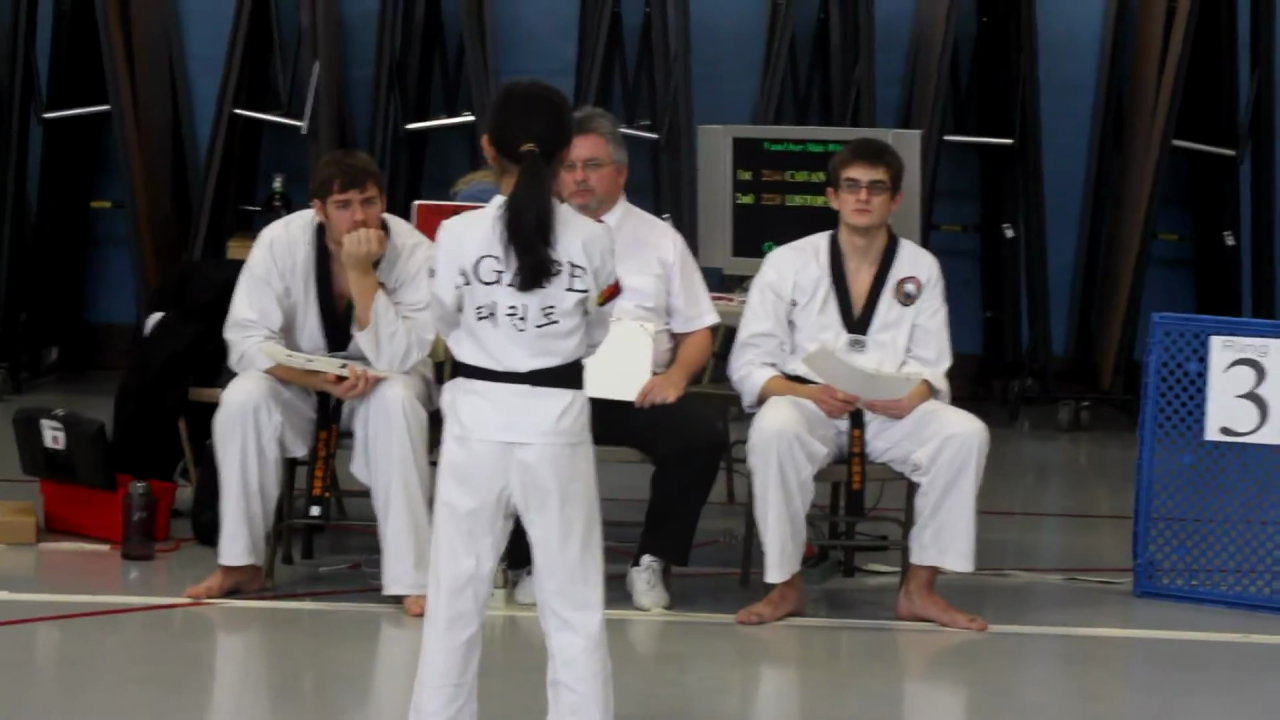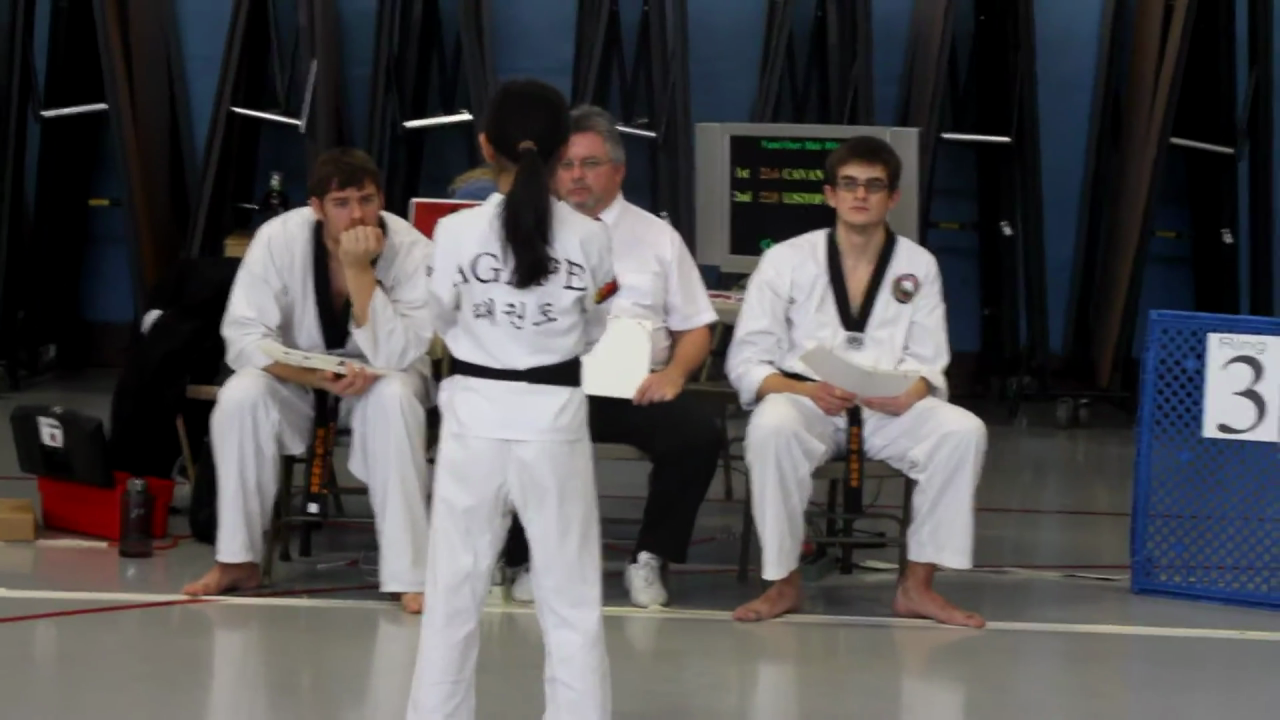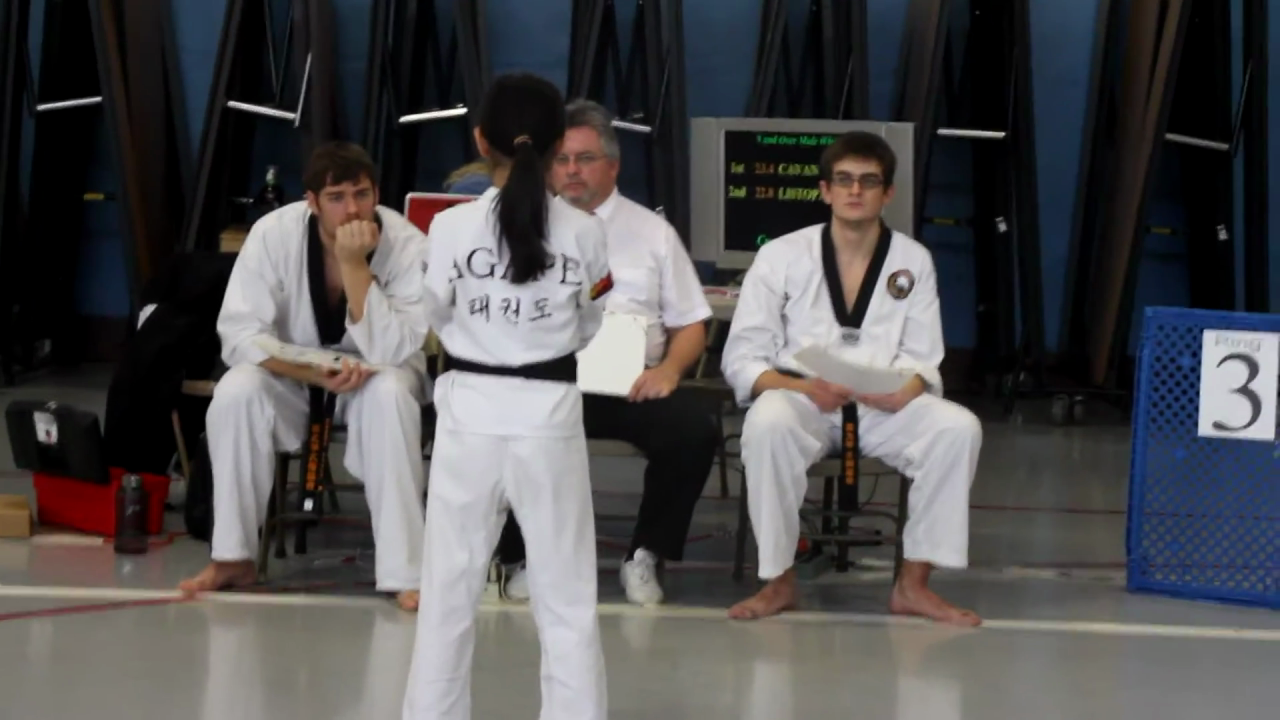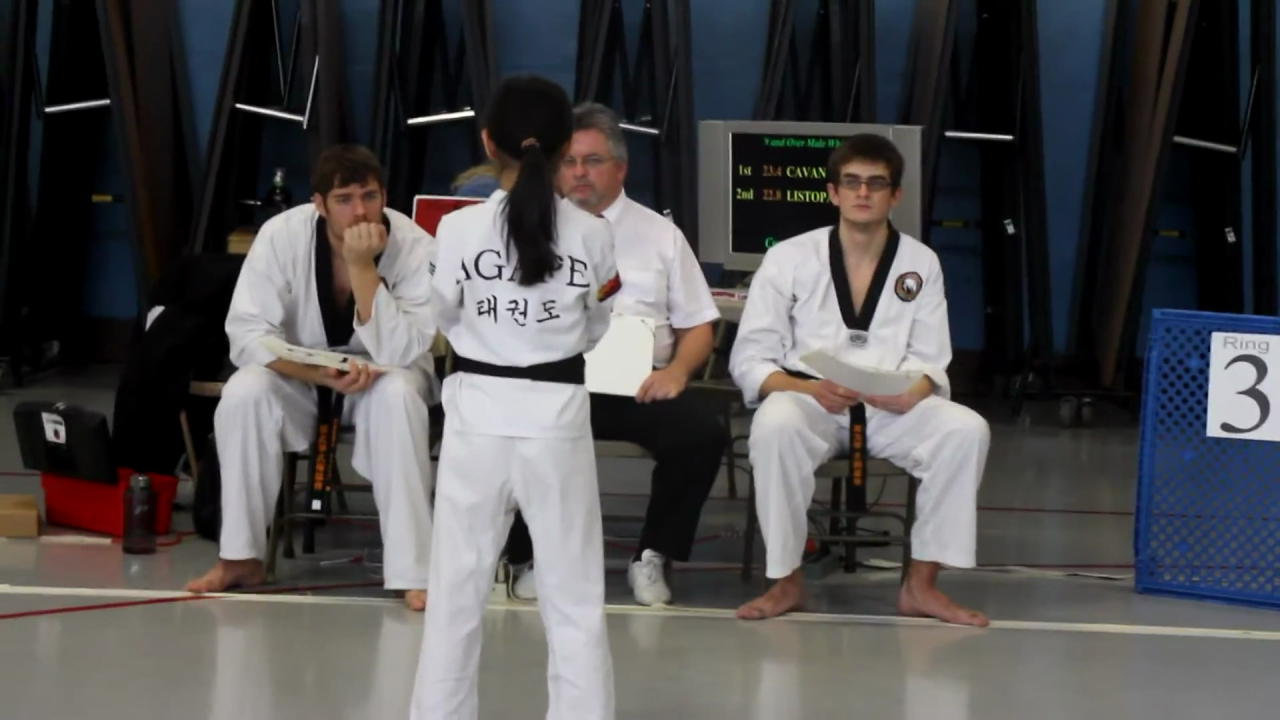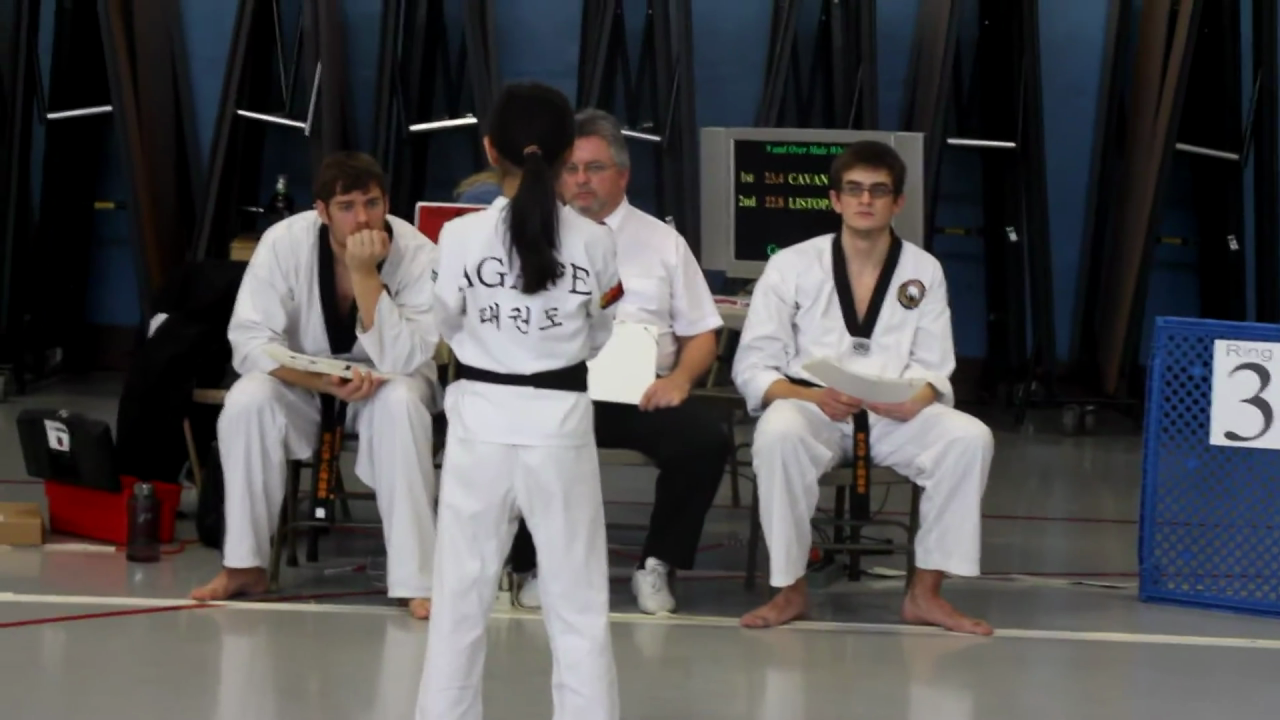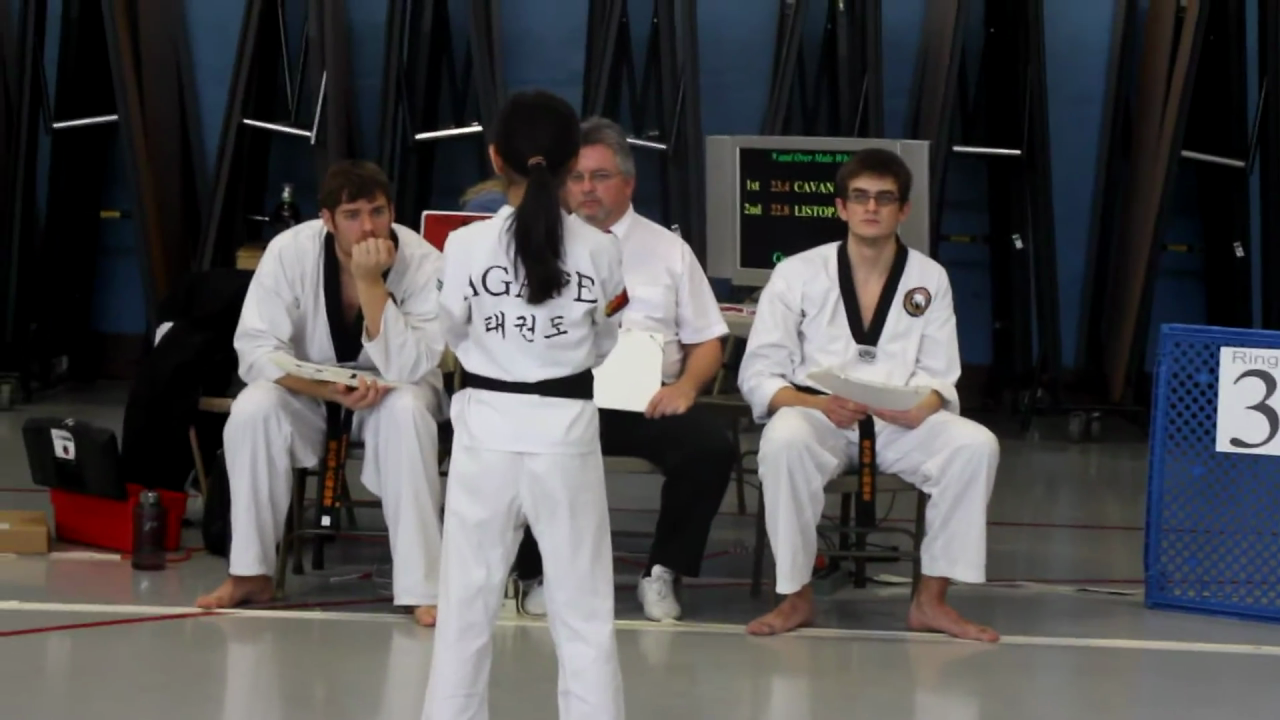
dt=0.1s
person 1, frame 1
left shoulder: (459, 232)
right shoulder: (591, 239)
left elbow: (444, 323)
right elbow: (593, 335)
left hip: (478, 418)
right hip: (555, 421)
left knee: (456, 587)
right knee: (573, 592)
person 1, frame 2
left shoulder: (456, 230)
right shoulder: (589, 237)
left elbow: (442, 320)
right elbow: (591, 332)
left hip: (476, 415)
right hip: (553, 418)
left knee: (454, 583)
right knee: (571, 588)
person 1, frame 3
left shoulder: (451, 226)
right shoulder: (584, 231)
left elbow: (437, 316)
right elbow: (587, 328)
left hip: (471, 411)
right hip: (549, 415)
left knee: (450, 580)
right knee: (566, 586)
person 1, frame 4
left shoulder: (458, 228)
right shoulder: (592, 233)
left elbow: (444, 317)
right elbow: (594, 329)
left hip: (478, 413)
right hip: (556, 416)
left knee: (457, 580)
right knee: (573, 585)
person 1, frame 5
left shoulder: (460, 235)
right shoulder: (595, 241)
left elbow: (447, 326)
right elbow: (597, 337)
left hip: (482, 421)
right hip: (559, 423)
left knee: (461, 589)
right knee: (578, 595)
person 1, frame 6
left shoulder: (465, 244)
right shoulder: (600, 249)
left elbow: (452, 335)
right elbow: (601, 345)
left hip: (488, 429)
right hip: (565, 431)
left knee: (467, 597)
right knee: (583, 602)
person 2, frame 1
left shoulder: (660, 238)
left elbow: (697, 330)
left wrist: (676, 374)
left hip: (638, 390)
left knee: (702, 434)
left ankle: (651, 561)
right ankle: (529, 562)
person 2, frame 2
left shoulder: (658, 236)
left elbow: (695, 327)
left wrist: (674, 372)
left hip: (636, 386)
left knee: (700, 432)
left ankle: (649, 558)
right ankle: (527, 559)
person 2, frame 3
left shoulder: (653, 231)
left elbow: (690, 323)
left wrist: (669, 368)
left hip: (631, 384)
left knee: (695, 429)
left ankle: (645, 556)
right ankle: (522, 557)
person 2, frame 4
left shoulder: (661, 233)
left elbow: (698, 325)
left wrist: (677, 370)
left hip: (638, 384)
left knee: (703, 430)
left ankle: (652, 556)
right ankle: (530, 556)
person 2, frame 5
left shoulder: (662, 241)
left elbow: (700, 333)
left wrist: (680, 377)
left hip: (642, 393)
left knee: (706, 437)
left ankle: (656, 565)
right ankle: (533, 565)
person 2, frame 6
left shoulder: (668, 248)
left elbow: (706, 340)
left wrist: (686, 385)
left hip: (648, 400)
left knee: (712, 445)
left ankle: (663, 572)
right ankle: (539, 572)
person 3, frame 1
left shoulder: (921, 267)
right shoulder: (788, 262)
left elbow: (930, 364)
right elbow: (749, 362)
left wrist: (911, 396)
right wrist: (809, 393)
left hip: (891, 412)
right hip: (808, 406)
left knee: (965, 434)
right knee: (774, 431)
left ankle: (919, 588)
right ankle: (786, 584)
person 3, frame 2
left shoulder: (918, 264)
right shoulder: (785, 259)
left elbow: (927, 361)
right elbow: (746, 359)
left wrist: (909, 393)
right wrist: (806, 391)
left hip: (889, 409)
right hip: (806, 403)
left knee: (963, 431)
right knee: (772, 429)
left ankle: (917, 585)
right ankle: (784, 580)
person 3, frame 3
left shoulder: (913, 260)
right shoulder: (781, 255)
left elbow: (921, 358)
right elbow: (742, 356)
left wrist: (904, 390)
right wrist: (801, 387)
left hip: (884, 406)
right hip: (801, 400)
left knee: (958, 428)
right knee: (768, 425)
left ankle: (913, 583)
right ankle: (779, 578)
person 3, frame 4
left shoulder: (921, 262)
right shoulder: (789, 257)
left elbow: (930, 359)
right elbow: (749, 357)
left wrist: (913, 391)
right wrist: (808, 389)
left hip: (892, 408)
right hip: (809, 402)
left knee: (966, 430)
right knee: (776, 427)
left ankle: (921, 583)
right ankle: (787, 579)
person 3, frame 5
left shoulder: (924, 270)
right shoulder: (791, 265)
left elbow: (933, 367)
right elbow: (752, 365)
left wrist: (916, 399)
right wrist: (812, 397)
left hip: (896, 415)
right hip: (811, 409)
left knee: (970, 438)
right knee: (779, 435)
left ankle: (925, 592)
right ankle: (790, 588)
person 3, frame 6
left shoulder: (930, 277)
right shoulder: (797, 273)
left elbow: (939, 374)
right elbow: (758, 373)
left wrist: (922, 406)
right wrist: (817, 405)
left hip: (901, 423)
right hip: (817, 416)
left knee: (976, 445)
right knee: (784, 443)
left ankle: (931, 598)
right ankle: (796, 594)
person 4, frame 1
left shoulder: (414, 253)
right shoulder: (281, 241)
left elbow: (398, 360)
right elbow: (247, 339)
left wrist: (361, 273)
right wrist: (321, 381)
left hip: (382, 378)
right hip: (299, 378)
left knee: (397, 403)
right knee: (243, 401)
left ankle: (411, 576)
right ankle: (239, 562)
person 4, frame 2
left shoulder: (412, 250)
right shoulder: (279, 238)
left elbow: (396, 357)
right elbow: (244, 336)
left wrist: (359, 270)
right wrist: (318, 378)
left hip: (380, 375)
right hip: (296, 375)
left knee: (394, 401)
right knee: (240, 399)
left ankle: (409, 573)
right ankle: (236, 559)
person 4, frame 3
left shoulder: (407, 246)
right shoulder: (274, 233)
left elbow: (391, 352)
right elbow: (240, 332)
left wrist: (354, 265)
right wrist: (313, 374)
left hip: (374, 371)
right hip: (291, 370)
left knee: (389, 397)
right knee: (235, 394)
left ankle: (405, 571)
right ankle: (232, 556)
person 4, frame 4
left shoulder: (415, 247)
right shoulder: (282, 235)
left elbow: (400, 354)
right elbow: (248, 333)
left wrist: (362, 267)
right wrist: (321, 375)
left hip: (382, 372)
right hip: (298, 370)
left knee: (397, 399)
right knee: (243, 395)
left ankle: (413, 571)
right ankle: (239, 556)
person 4, frame 5
left shoulder: (418, 255)
right shoulder: (284, 242)
left elbow: (402, 361)
right elbow: (250, 340)
left wrist: (364, 274)
right wrist: (325, 382)
left hip: (386, 380)
right hip: (302, 379)
left knee: (400, 406)
right knee: (246, 403)
left ankle: (417, 579)
right ankle: (244, 564)
person 4, frame 6
left shoulder: (423, 264)
right shoulder: (290, 251)
left elbow: (408, 369)
right elbow: (255, 348)
left wrist: (370, 283)
right wrist: (330, 391)
left hip: (392, 388)
right hip: (308, 388)
left knee: (406, 414)
right knee: (251, 412)
left ankle: (423, 587)
right ankle: (250, 572)
